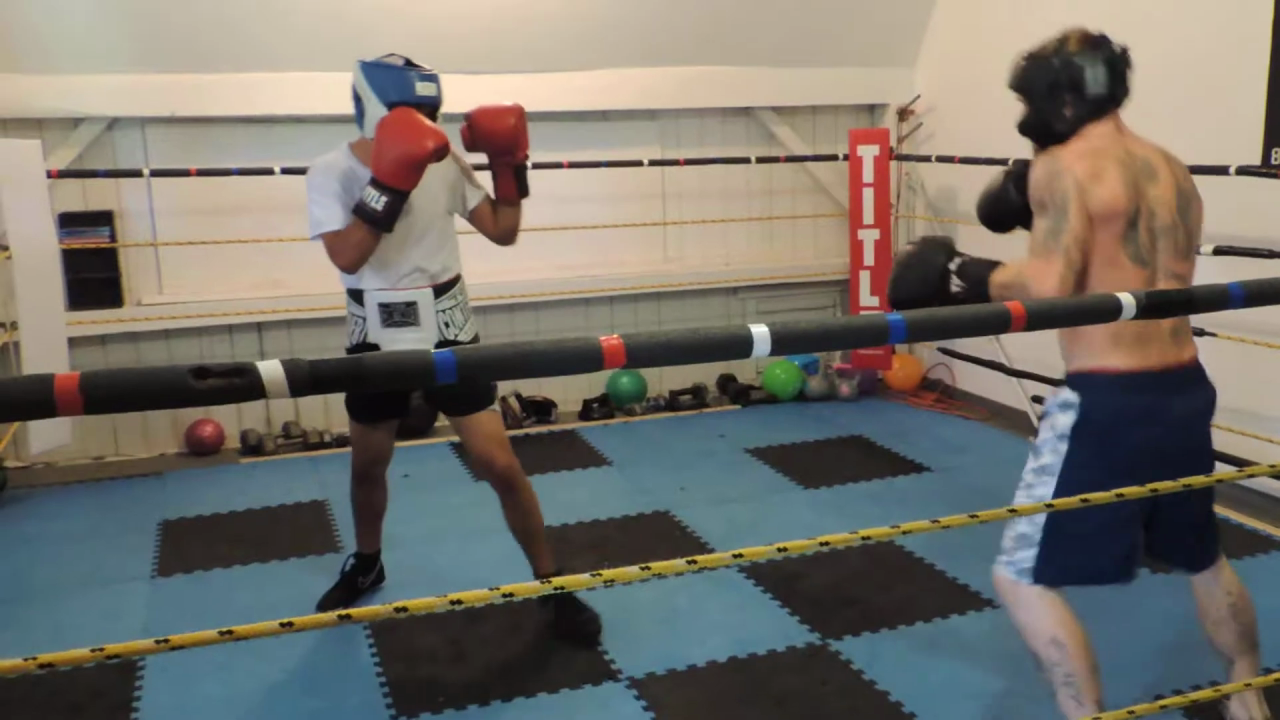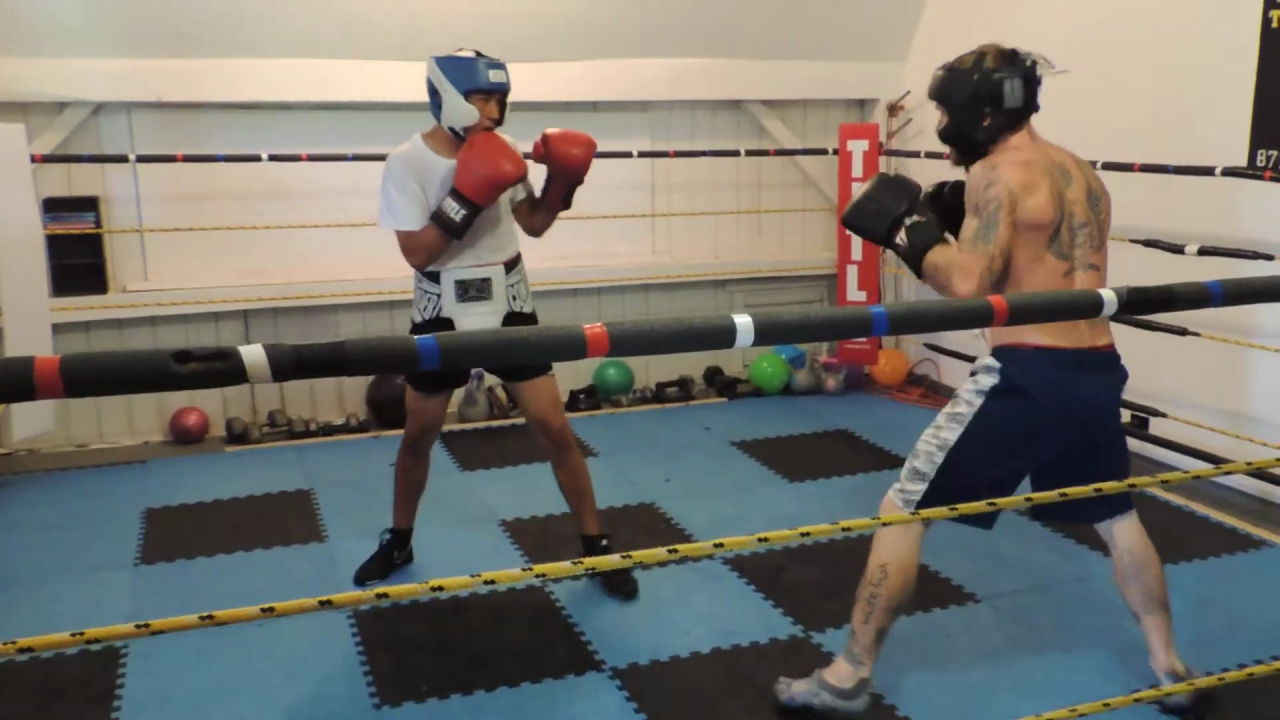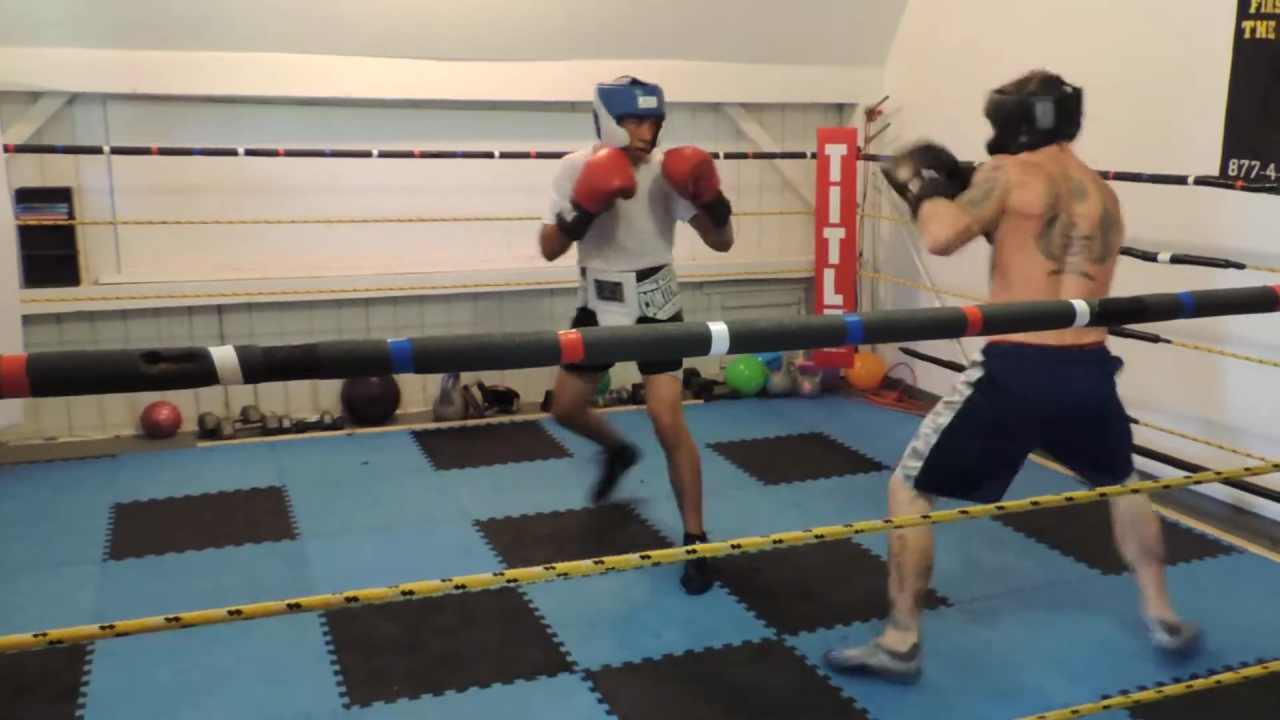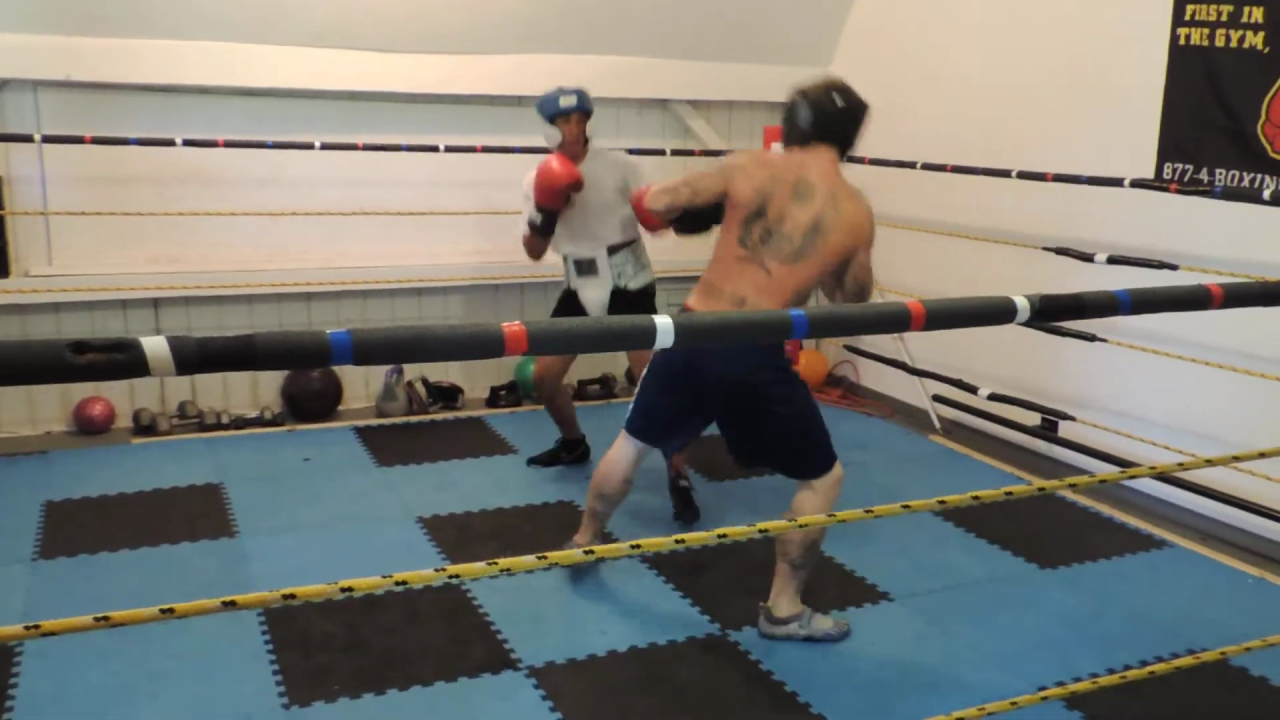
dt=1s
person 1, frame 1
left shoulder: (1065, 166)
right shoulder: (1174, 175)
left elbow: (1047, 288)
left wrist: (960, 276)
left hip: (1105, 402)
right hip: (1181, 392)
left knee: (1023, 581)
right knee: (1202, 560)
person 1, frame 2
left shoulder: (999, 174)
right shoulder: (1083, 174)
left elbow: (967, 283)
left wrist: (905, 231)
right wrist: (963, 218)
left hip: (1024, 377)
right hip: (1095, 372)
left knee: (901, 513)
right knee: (1117, 519)
person 1, frame 3
left shoulder: (1007, 173)
right shoulder: (1105, 196)
left elbow: (944, 236)
left wrist: (919, 182)
left hip: (1015, 370)
right hip: (1088, 371)
left knee: (908, 490)
right knee: (1124, 490)
left ankle: (901, 641)
right ankle: (1164, 618)
person 1, frame 4
left shoulder: (751, 168)
right shoulder: (857, 214)
left elbow: (650, 204)
right elbow: (852, 296)
left wrist: (689, 209)
right hip: (755, 356)
left knee: (634, 442)
right knee: (822, 478)
left ankle: (583, 547)
right ankle: (783, 609)
person 2, frame 1
left shoulder: (447, 163)
right shoulder: (331, 171)
left elbow: (502, 230)
right elbow: (345, 257)
left wrist: (509, 164)
right wrist: (390, 183)
left hip: (447, 330)
right hip: (376, 337)
left knee: (500, 466)
right knee: (368, 466)
left ankle: (551, 582)
right ankle: (366, 566)
person 2, frame 2
left shoulder: (503, 153)
right shoulder: (407, 164)
left elbow: (533, 223)
right elbow: (417, 254)
left wrist: (565, 179)
right wrist: (467, 197)
left hip: (509, 307)
right hip: (443, 312)
left knee: (554, 429)
right knee: (418, 437)
left ankle: (595, 543)
right ankle: (398, 541)
person 2, frame 3
left shoulder: (669, 174)
right shoulder: (574, 170)
left elbow: (721, 242)
right elbow: (549, 248)
left wrist: (710, 198)
right wrist: (583, 206)
left hip: (654, 306)
right hip: (597, 304)
left knee: (667, 423)
right knee: (566, 408)
left ankle: (694, 541)
right ankle: (617, 450)
person 2, frame 4
left shoulder: (616, 164)
right shoulder: (539, 179)
right elbow: (534, 251)
right wrist: (545, 212)
left hip: (629, 283)
right hip: (581, 288)
right knee: (544, 377)
left ankle: (679, 481)
right ankle: (572, 442)
